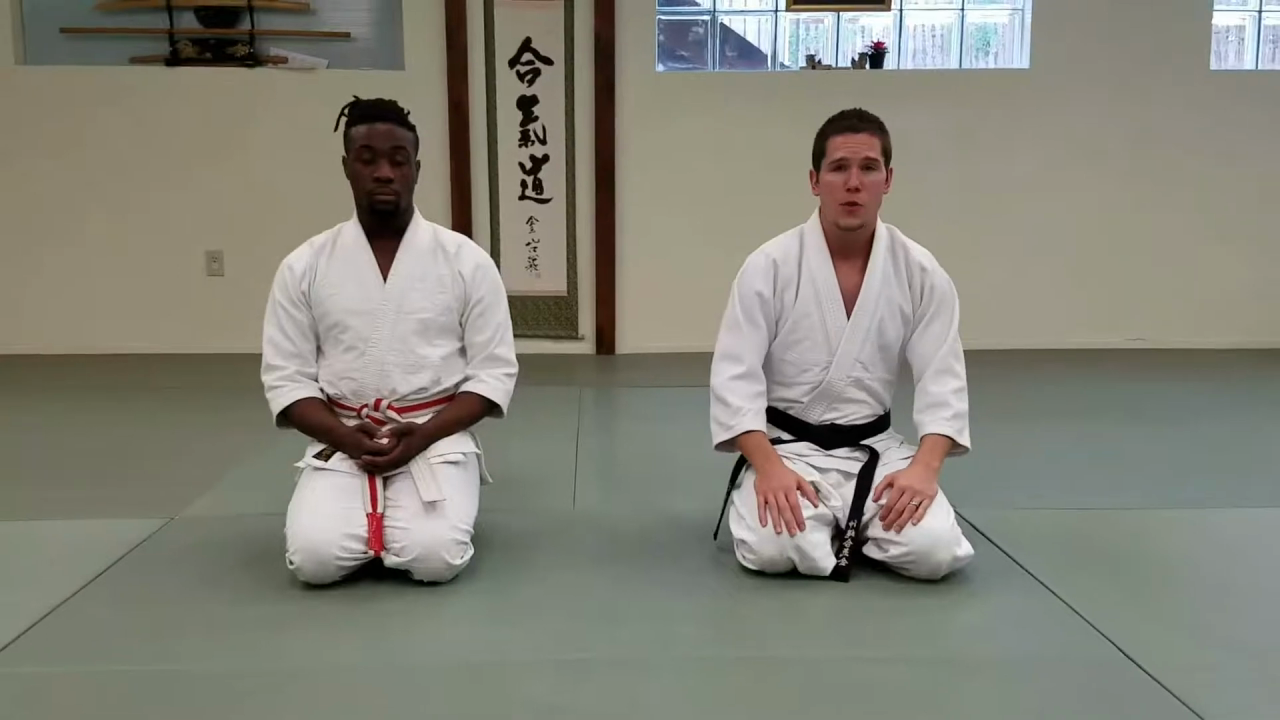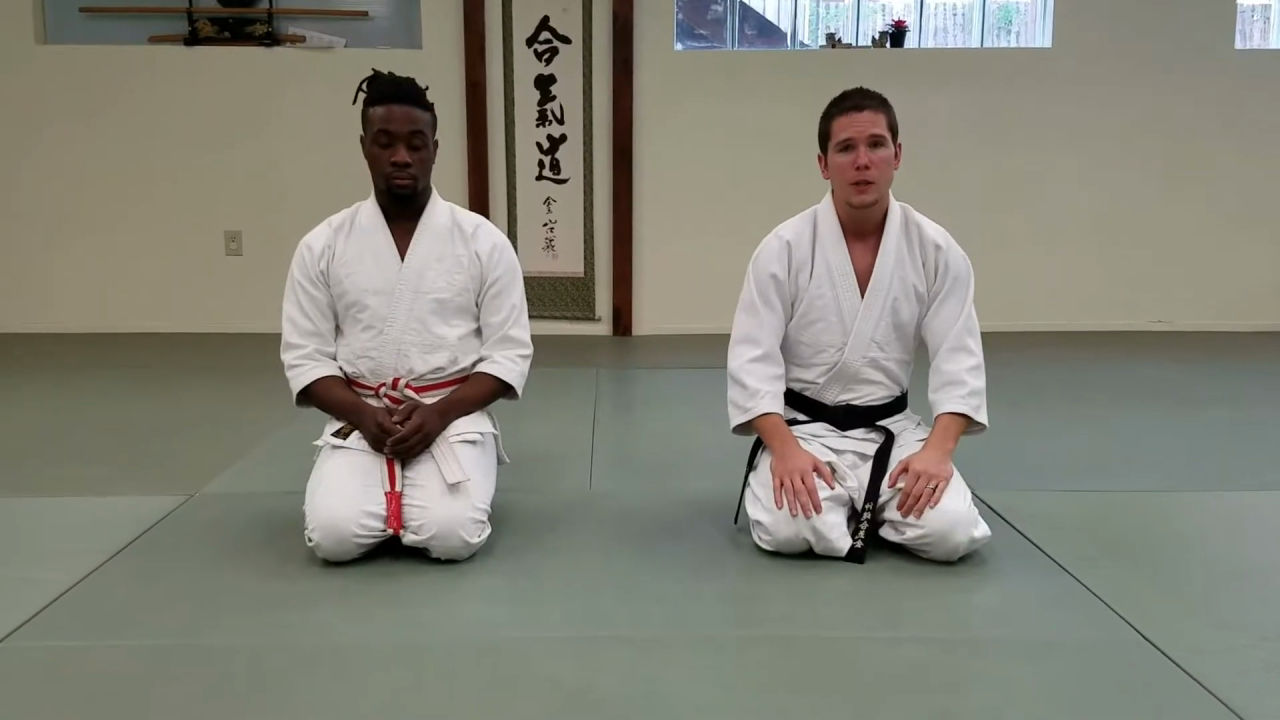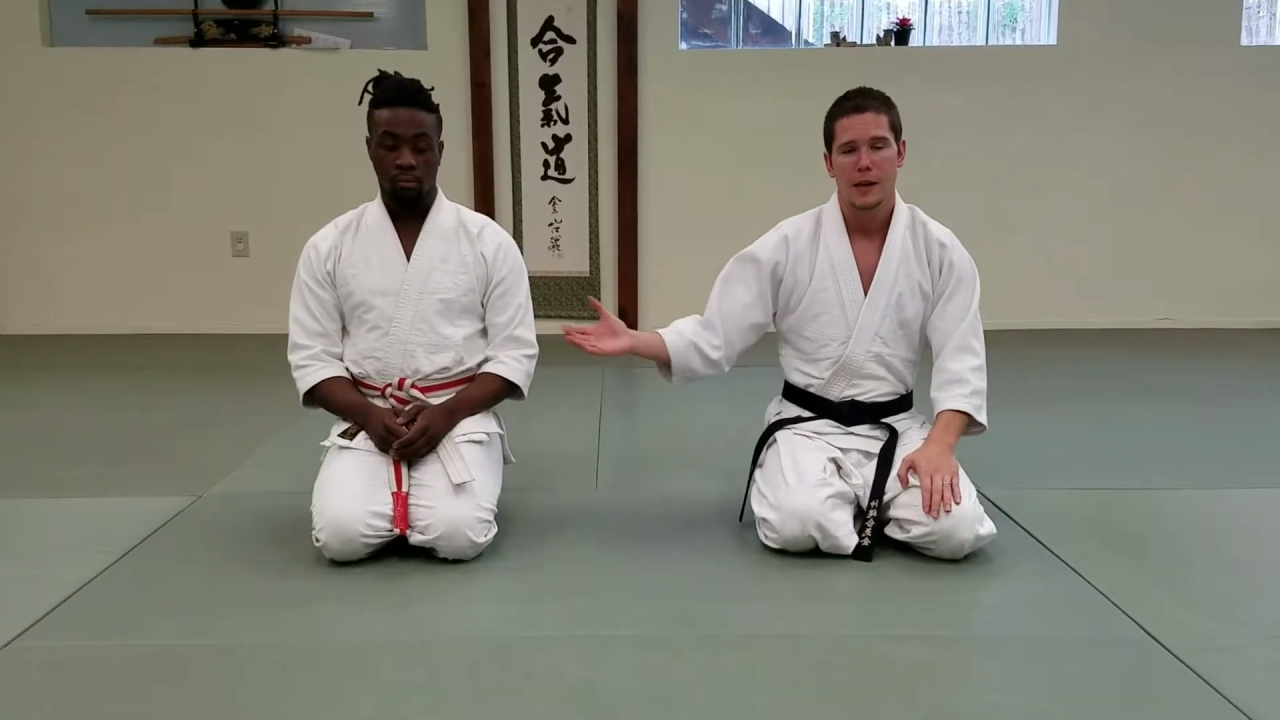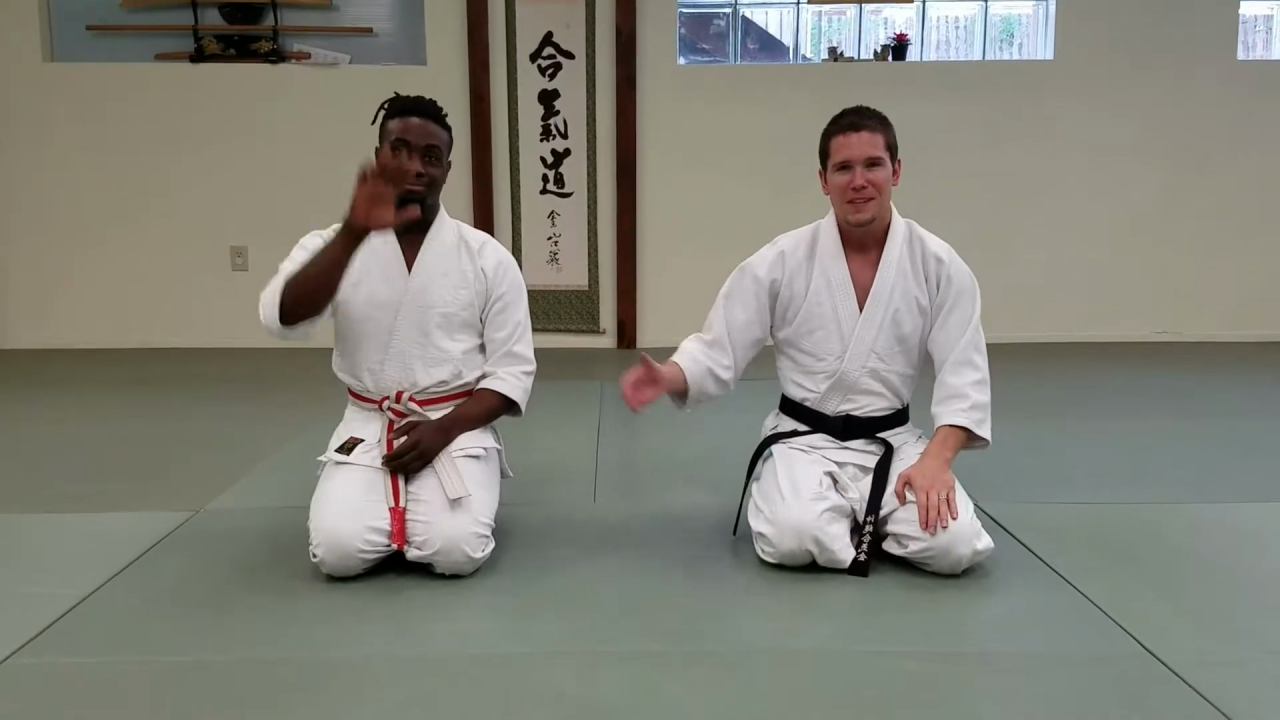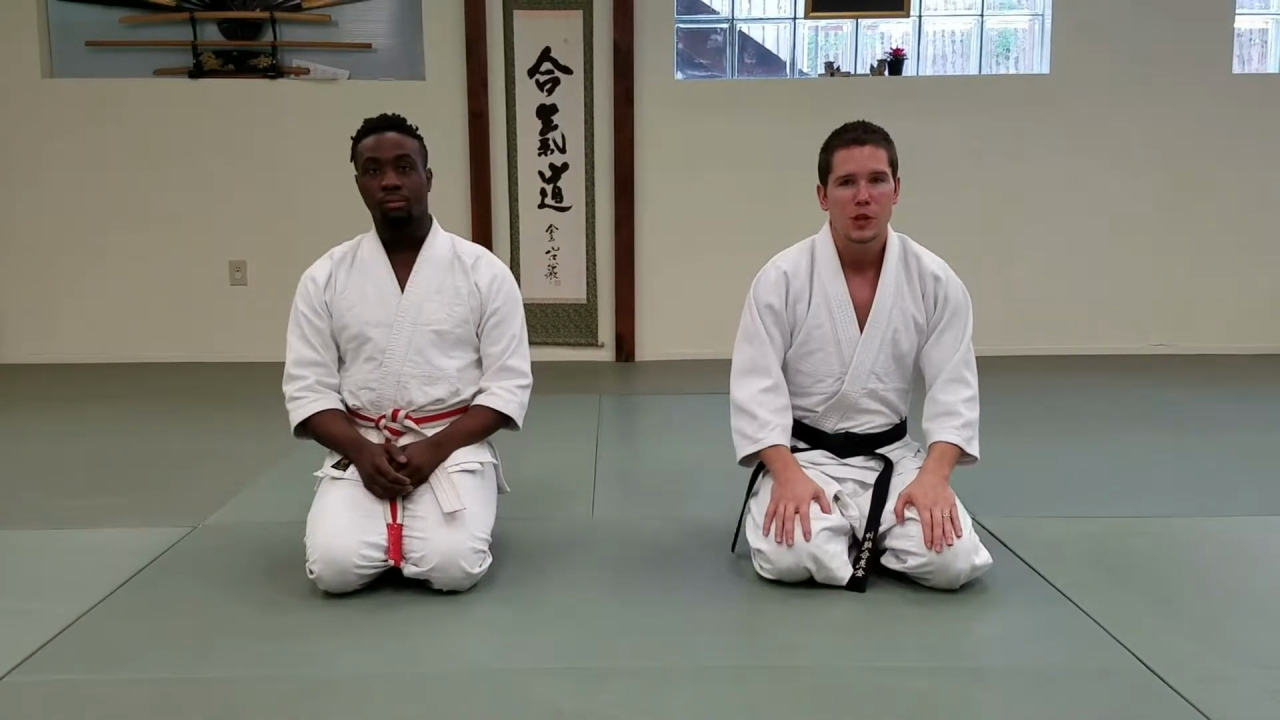
dt=1s
person 1, frame 1
left shoulder: (466, 260)
right shoulder: (304, 266)
left elbow: (494, 371)
right elbow: (286, 377)
left wrist: (424, 435)
right wrist: (346, 437)
left hip: (437, 437)
right hip: (341, 441)
left knee: (433, 555)
right knee: (315, 558)
left ankle: (401, 516)
right ankle: (370, 518)
person 1, frame 2
left shoulder: (482, 241)
right shoulder: (322, 245)
left elbow: (509, 353)
right elbow: (305, 356)
left wrist: (439, 414)
right wrist: (364, 416)
left hip: (453, 417)
right hip: (360, 420)
left knee: (451, 535)
right knee: (335, 536)
left ankle: (423, 495)
right ankle: (391, 500)
person 1, frame 3
left shoulder: (488, 242)
right shoulder: (329, 246)
left elbow: (514, 353)
right elbow: (312, 357)
left wrist: (446, 414)
right wrist: (370, 415)
left hip: (458, 416)
right hip: (367, 418)
left knee: (459, 535)
right knee: (341, 536)
left ankle: (435, 491)
right ankle: (395, 494)
person 1, frame 4
left shoulder: (487, 258)
right shoulder: (335, 245)
left elbow: (512, 369)
right elbow: (283, 317)
left wrist: (442, 430)
right wrist: (354, 233)
left hip: (456, 429)
right hip: (366, 428)
left knee: (455, 550)
right knee: (338, 552)
left ankle: (433, 504)
right ankle: (393, 508)
person 1, frame 5
left shoulder: (483, 271)
right shoulder: (325, 277)
left elbow: (508, 385)
right elbow: (308, 389)
left wrist: (435, 449)
right wrist: (362, 451)
left hip: (453, 445)
right hip: (362, 448)
left knee: (452, 566)
right knee: (335, 567)
left ankle: (425, 521)
right ankle: (391, 524)
person 2, frame 1
left shoulder: (921, 272)
right shoulder: (769, 264)
left elbow: (942, 380)
right elbow: (735, 377)
left wrist: (924, 466)
right wrist: (768, 467)
left hip: (875, 448)
right hip: (787, 448)
left knee: (934, 551)
right knee: (773, 549)
left ankle: (847, 525)
right ankle: (839, 525)
person 2, frame 2
left shoulder: (935, 249)
right shoulder: (783, 247)
left elbow: (959, 359)
right elbow: (752, 359)
left wrist: (938, 449)
right wrist: (785, 449)
left hip: (892, 429)
right hip: (803, 428)
left knee: (951, 532)
right knee: (789, 530)
left ankle: (862, 506)
right ankle: (843, 503)
person 2, frame 3
left shoulder: (940, 250)
right shoulder: (785, 245)
left elbow: (961, 359)
right elbow: (711, 335)
left wrist: (939, 446)
right wrist: (630, 340)
left hip: (897, 427)
right hip: (806, 424)
left knee: (956, 533)
right knee: (797, 524)
left ankle: (870, 501)
right ankle: (843, 500)
person 2, frame 4
left shoulder: (938, 265)
right shoulder: (781, 260)
left elbow: (964, 373)
right elbow: (717, 351)
left wrist: (937, 460)
right wrist: (664, 376)
left hip: (893, 443)
right hip: (805, 439)
left knee: (955, 546)
right knee: (791, 539)
left ankle: (861, 519)
right ankle: (856, 520)
person 2, frame 5
left shoulder: (935, 280)
right shoulder: (781, 277)
left elbow: (953, 388)
right elbow: (756, 387)
left wrist: (933, 477)
right wrist: (788, 475)
left hip: (893, 457)
right hip: (805, 456)
left knee: (952, 561)
right knee: (790, 556)
left ankle: (863, 535)
right ankle: (858, 536)
